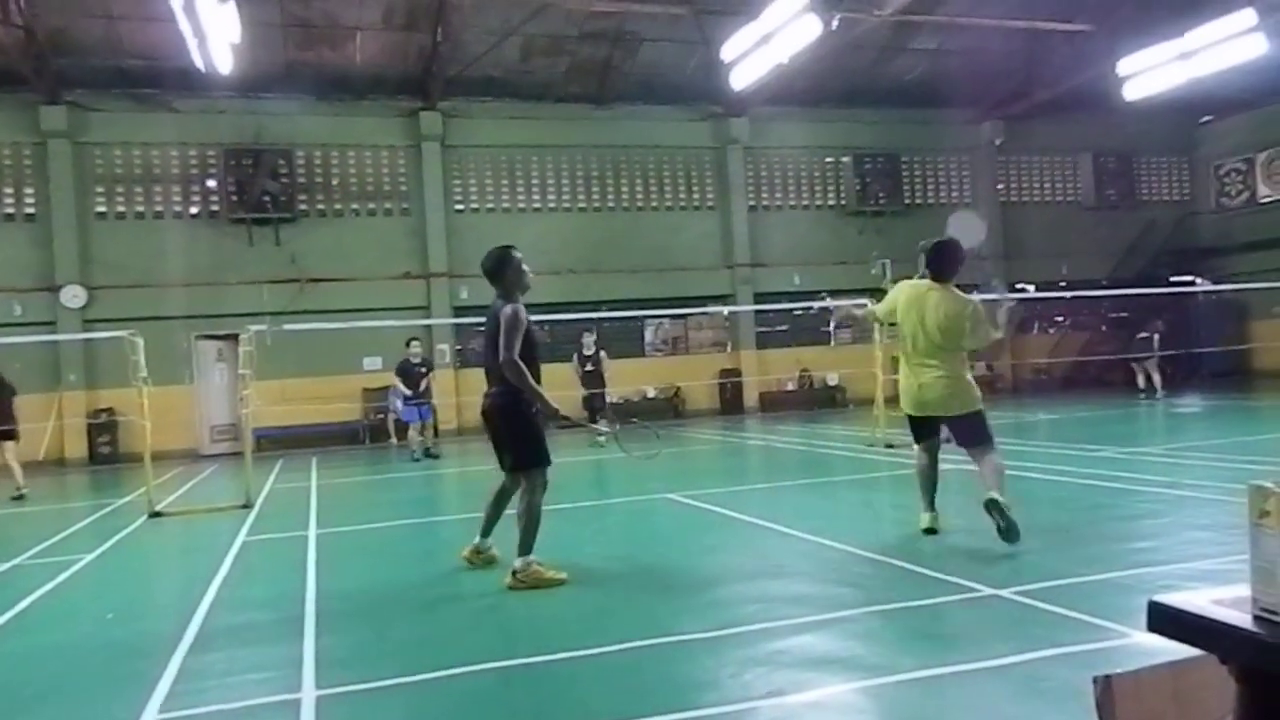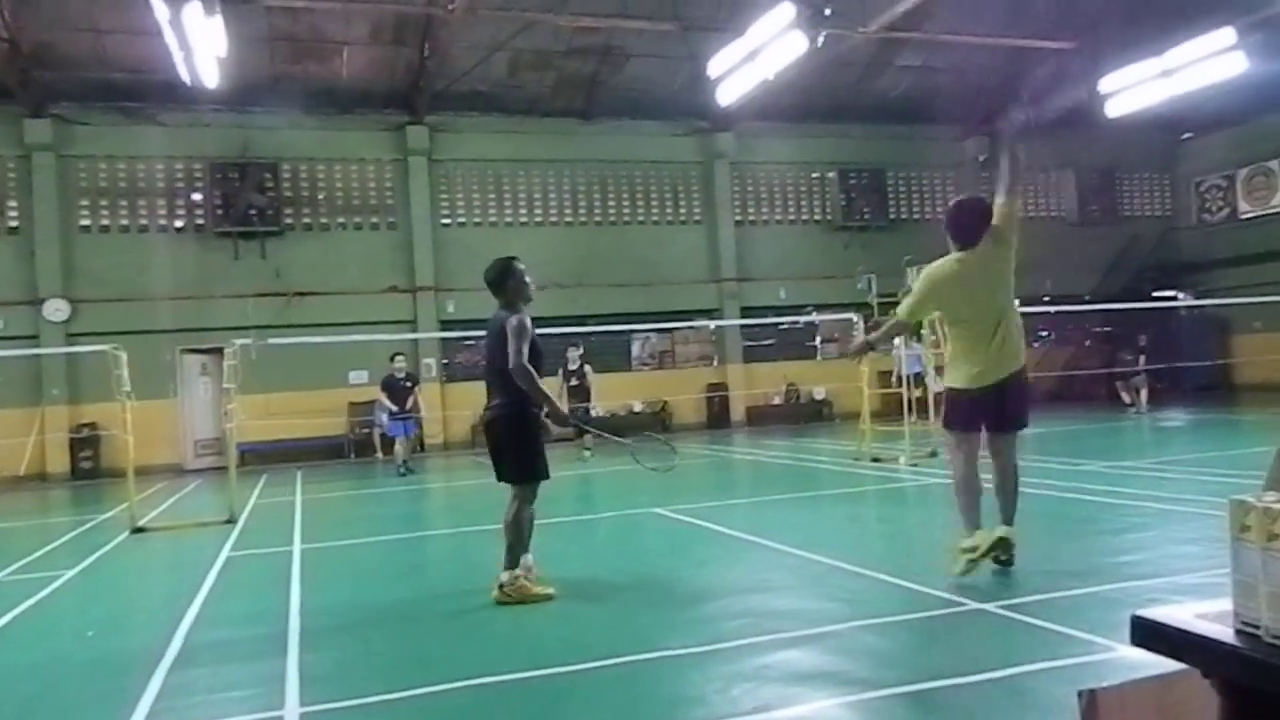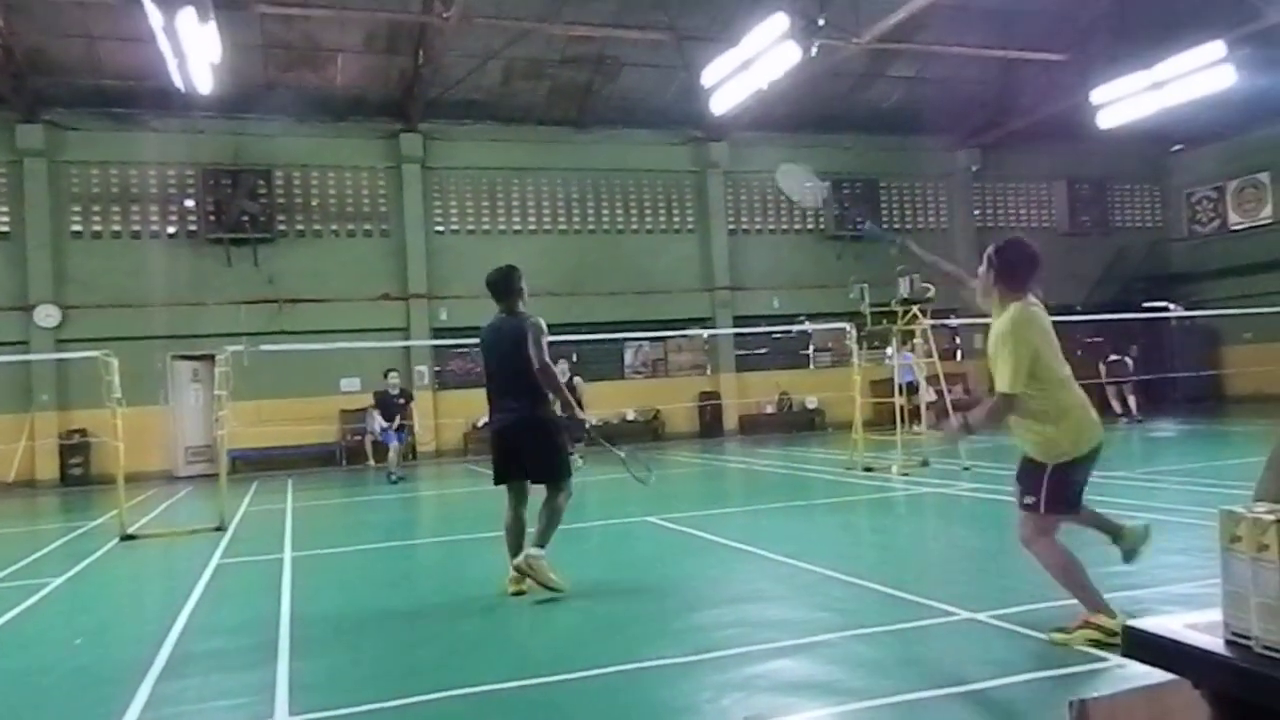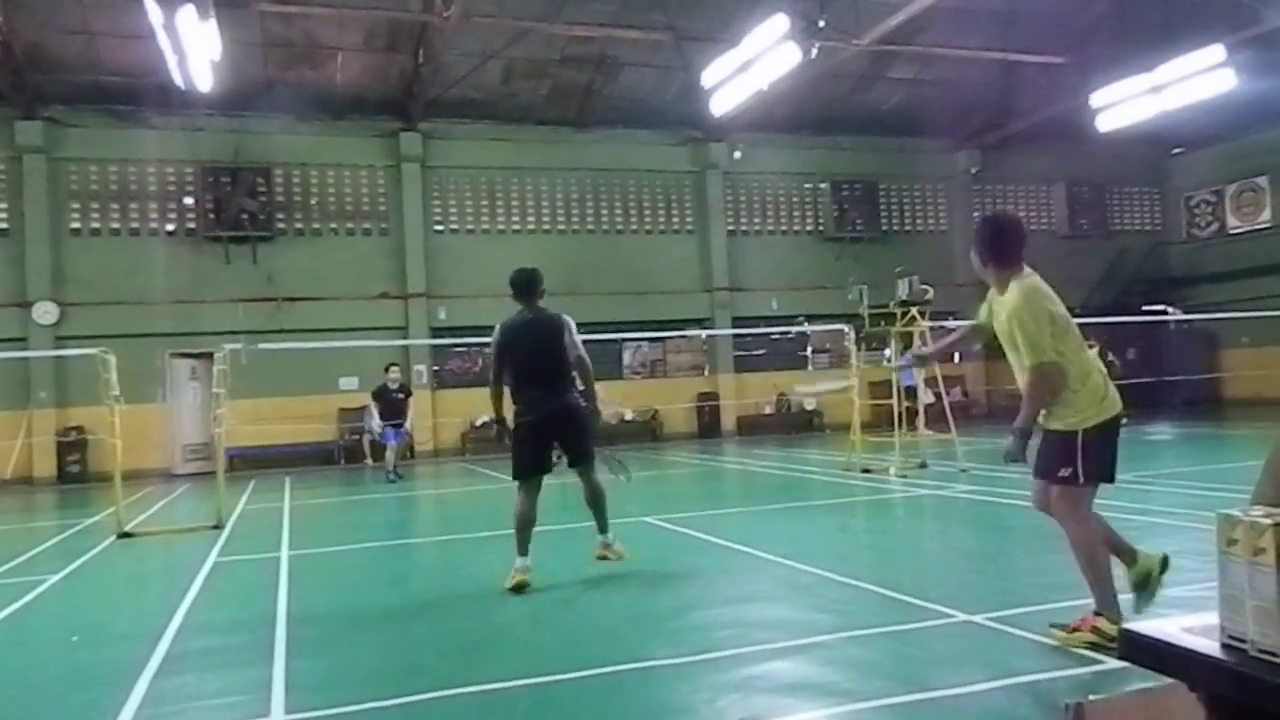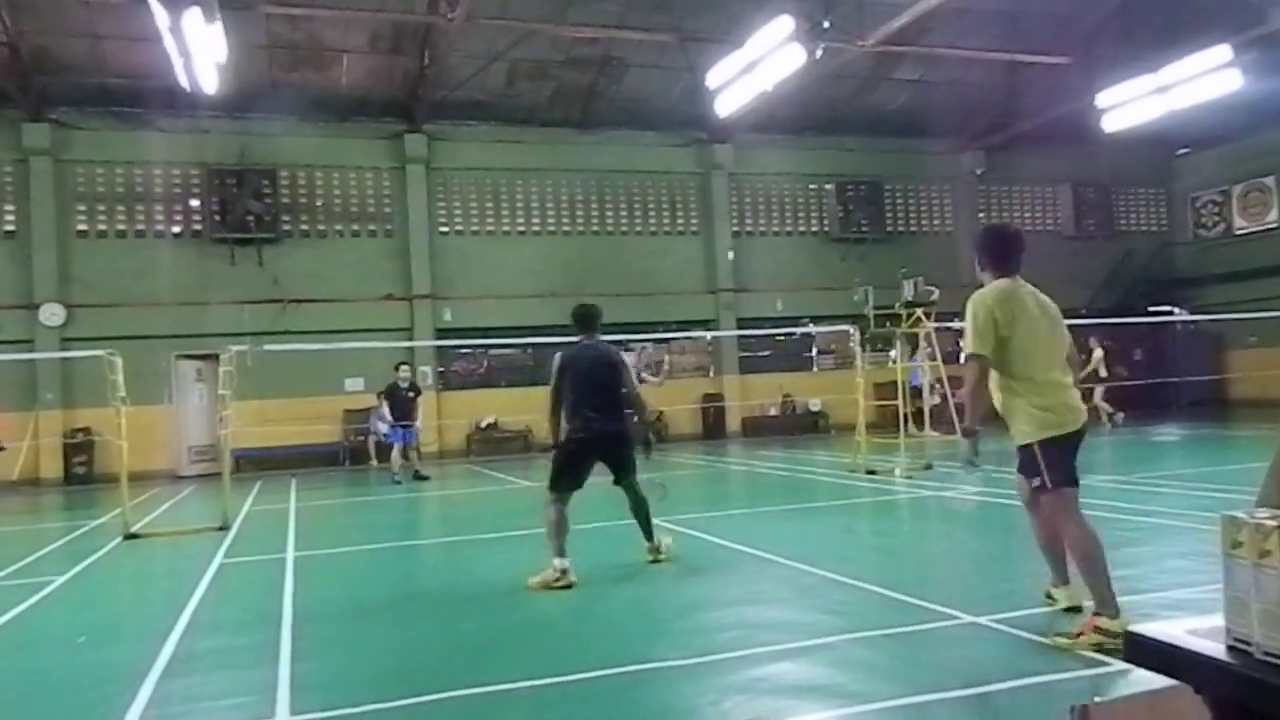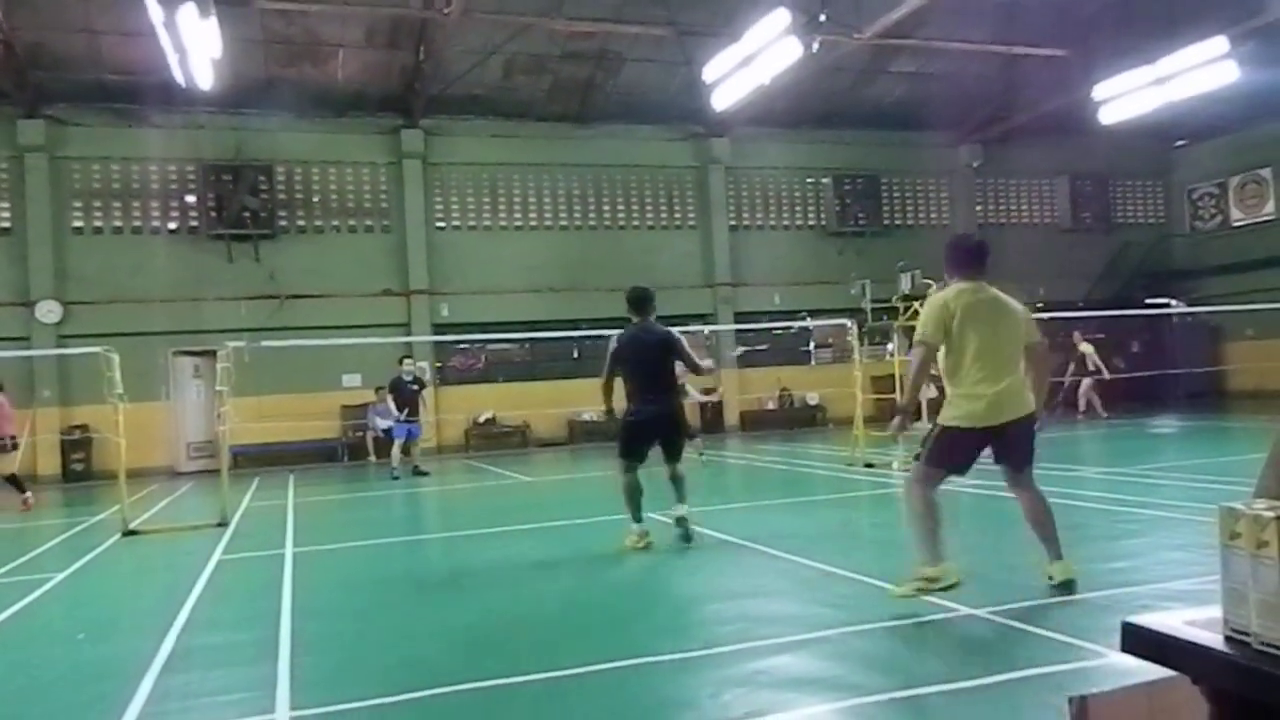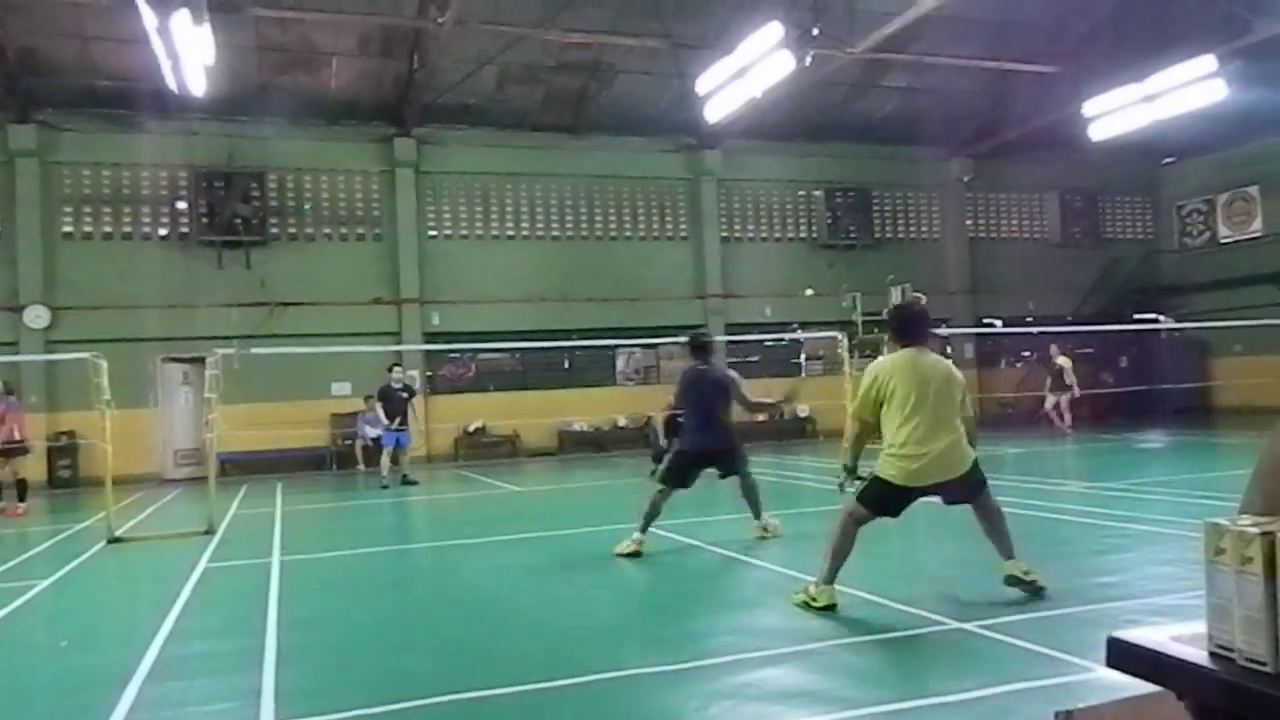
dt=0.3s
person 1, frame 1
left shoulder: (903, 292)
right shoulder: (967, 306)
left elbow: (875, 314)
right elbow: (988, 343)
left wrist: (855, 317)
right wrist: (1002, 325)
left hip: (915, 394)
right hip: (957, 393)
left knee: (928, 452)
right knee: (985, 453)
left ankle: (928, 514)
right ankle: (996, 496)
person 1, frame 2
left shoulder: (936, 276)
right shoulder: (999, 246)
left elbow: (902, 323)
right elbow: (1009, 191)
left wrist: (870, 342)
right wrist: (1007, 155)
left hip: (965, 376)
right hip: (1008, 369)
left knee: (963, 457)
right knee: (1003, 453)
left ankle: (975, 536)
right ankle: (1004, 531)
person 1, frame 3
left shoulder: (1012, 327)
right shoulder: (1020, 303)
left elbow: (1007, 401)
right elbow: (972, 285)
left wrist: (967, 422)
right wrist: (927, 259)
left hip: (1057, 442)
right hip: (1071, 433)
left knee: (1035, 534)
right knee: (1049, 516)
left ankle: (1101, 617)
right ankle: (1124, 534)
person 1, frame 4
left shoulder: (1021, 301)
right shoulder: (1007, 289)
left elbow: (1043, 376)
right elbow: (979, 328)
left wrist: (1021, 430)
right wrist: (934, 351)
left hip: (1082, 414)
right hip: (1071, 412)
left knee: (1069, 508)
right knee: (1048, 501)
left ankle: (1106, 620)
right ankle: (1140, 563)
person 1, frame 5
left shoulder: (985, 301)
right shoulder: (1039, 299)
left elbow: (977, 369)
right elbow: (1071, 360)
left wrist: (969, 425)
left hip: (1038, 424)
right hip: (1067, 416)
left knee: (1062, 514)
right knee: (1037, 500)
left ankle: (1108, 622)
right ankle: (1062, 587)
person 1, frame 6
left shoulder: (941, 303)
right shoulder: (1013, 307)
left elbow: (923, 358)
right elbow: (1040, 361)
left wrist: (905, 408)
right wrist: (1035, 404)
left hip: (968, 413)
right hip: (1017, 409)
left knee: (918, 483)
right knee: (1023, 485)
left ankle: (934, 568)
right ankle: (1059, 566)
person 1, frame 7
left shoulder: (881, 369)
right shoulder: (951, 372)
left elbow: (860, 425)
right elbow: (967, 423)
left wrist: (850, 464)
left hip: (901, 468)
right hip: (953, 463)
left knee: (851, 517)
right knee: (984, 503)
left ankle: (823, 587)
right ankle: (1014, 567)
person 2, frame 1
left shoulder: (499, 309)
right shoulder: (513, 311)
right elbow: (509, 362)
left wrist: (534, 400)
right wrist: (543, 400)
left hip: (500, 404)
right hip: (514, 405)
left knee: (513, 479)
right knee: (535, 482)
left ankle: (480, 546)
right ankle: (523, 566)
person 2, frame 2
left shoulder: (497, 321)
right shoulder: (518, 321)
right elbow: (519, 368)
right wrist: (552, 404)
left hip: (499, 414)
right hip: (517, 415)
left knee: (522, 493)
right knee: (524, 495)
left ankle: (521, 562)
right ankle: (510, 580)
person 2, frame 3
left shoulder: (487, 333)
right shoulder: (531, 325)
right elbow: (542, 367)
right wrist: (571, 405)
left hip: (502, 423)
right hip: (536, 418)
left knee: (516, 499)
right knee: (559, 491)
left ankle: (517, 573)
right ankle: (534, 554)
person 2, frame 4
left shoulder: (503, 331)
right shoulder: (561, 323)
left elbow: (496, 380)
right elbow: (579, 360)
left wrist: (499, 418)
right wrist: (592, 399)
left hip: (529, 416)
right hip: (567, 409)
left knee: (527, 492)
right knee: (588, 474)
left ankle: (521, 565)
right ankle: (605, 540)
person 2, frame 5
left shoulder: (563, 359)
right shoulder: (616, 356)
left elbow: (556, 404)
right elbow: (634, 397)
left wrist: (557, 440)
right wrist: (646, 430)
left hip: (578, 435)
right hip: (617, 432)
left knee: (556, 500)
right knee: (631, 487)
left ankle: (559, 566)
right ankle: (652, 544)
person 2, frame 6
left shoulder: (619, 341)
right shoulder: (669, 337)
left elbow: (607, 381)
right elbow: (696, 368)
left wrist: (608, 407)
right wrist: (709, 366)
left hip: (638, 414)
right hip: (670, 412)
left knee: (628, 469)
right knee: (673, 465)
left ankle: (639, 530)
right ankle: (681, 512)
person 2, frame 7
left shoulder: (685, 377)
right shoulder: (727, 377)
left elbow: (676, 407)
right elbow: (750, 406)
right wrist: (780, 402)
left hip: (691, 445)
right hip: (724, 443)
left knee: (662, 490)
right knee: (745, 476)
left ankle: (637, 539)
right ankle: (761, 523)
